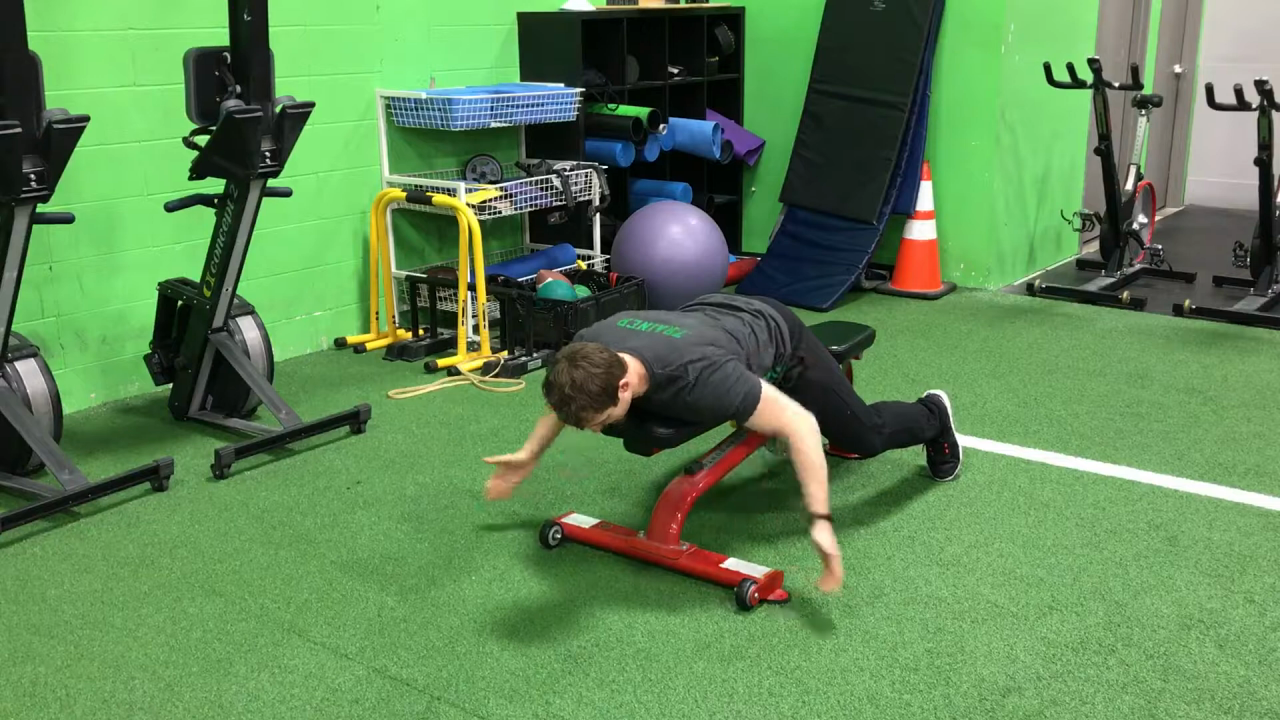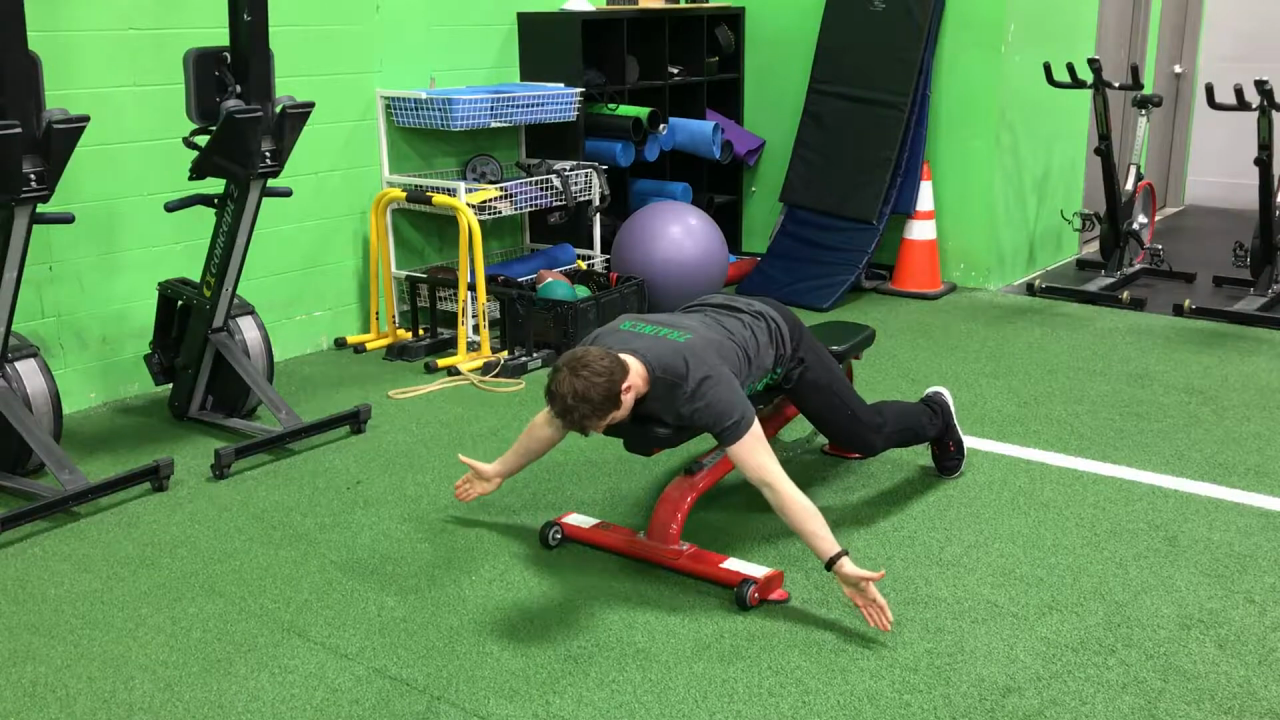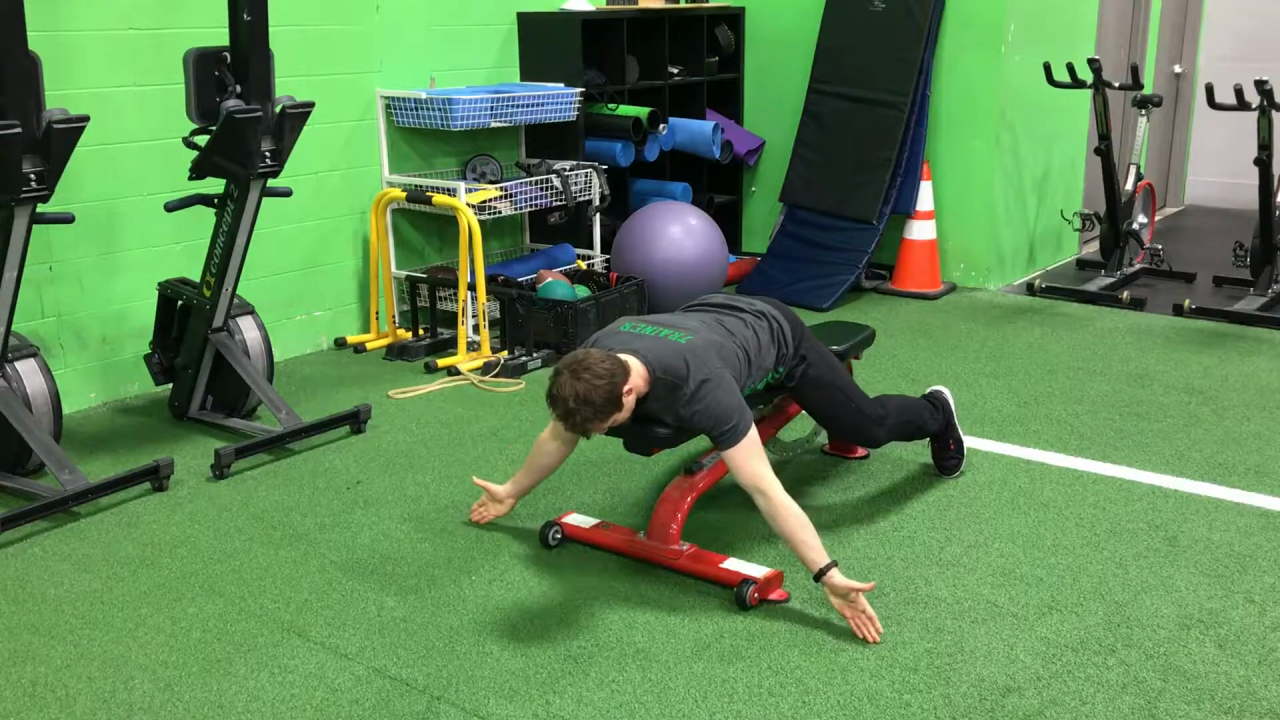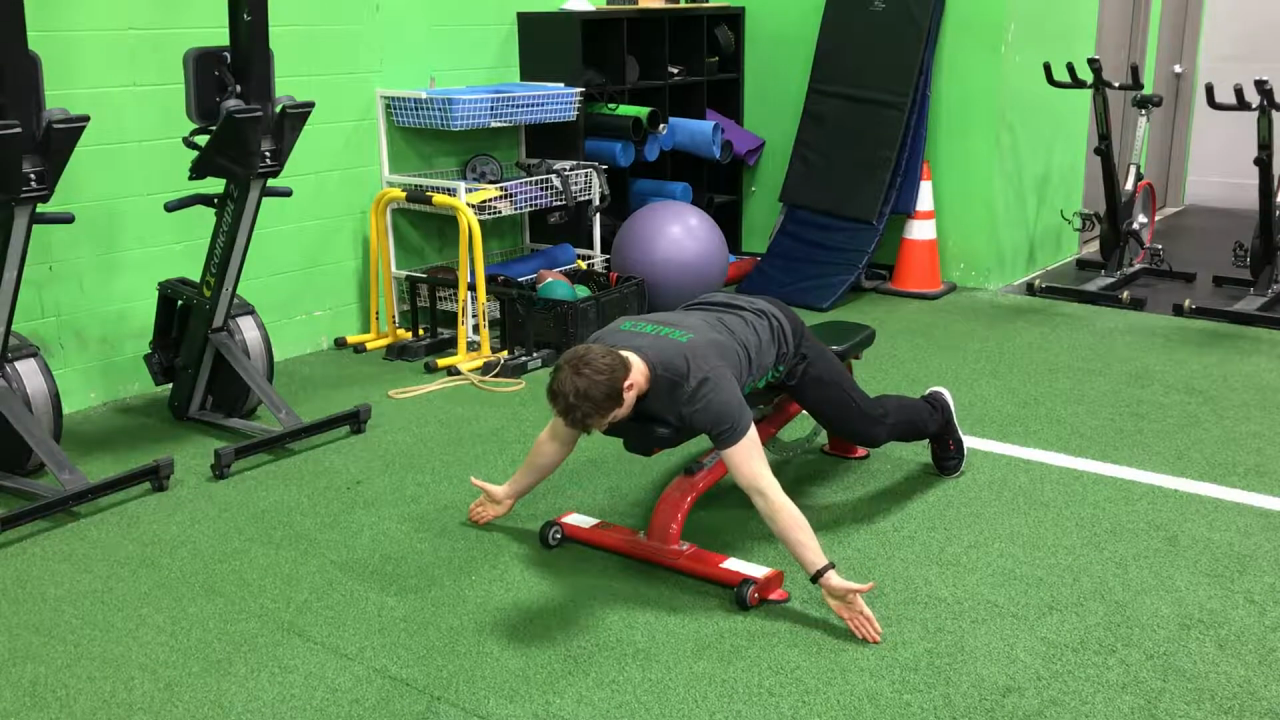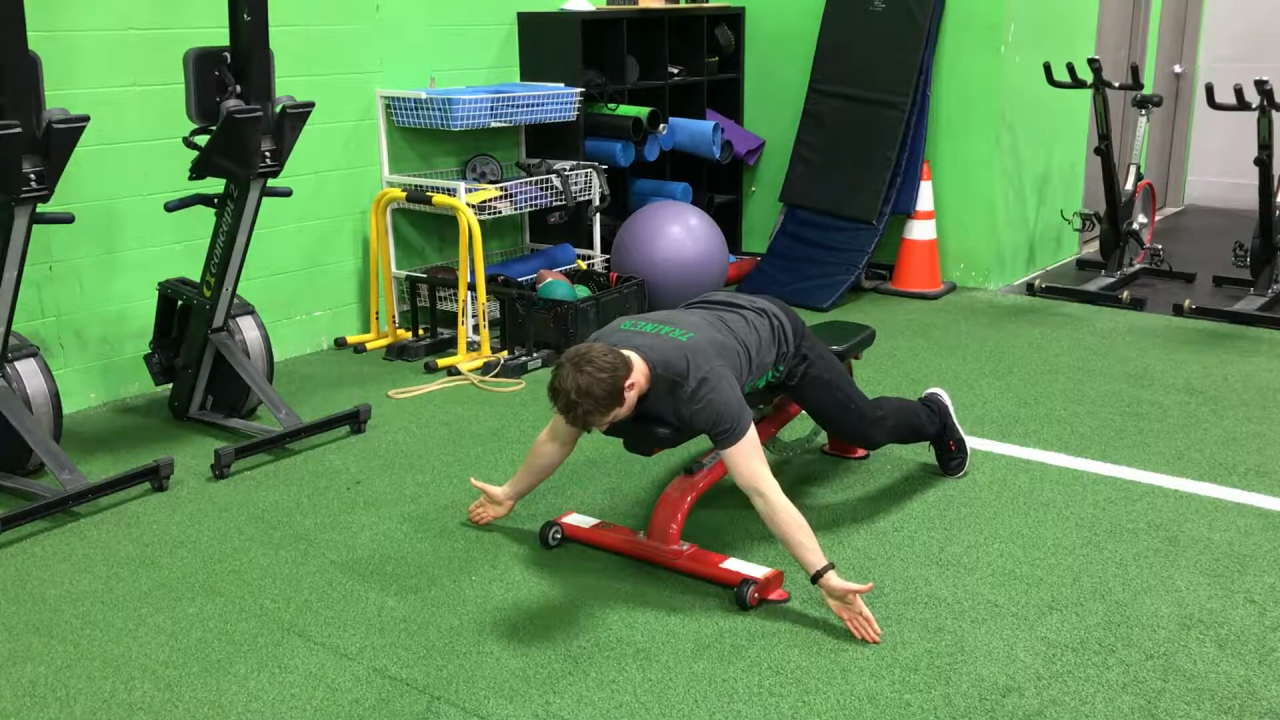
dt=0.4s
person 1, frame 1
left shoulder: (696, 377)
right shoulder: (588, 351)
left elbow: (800, 423)
right elbow: (567, 399)
left wrist: (819, 521)
right wrist: (529, 454)
left hip: (776, 338)
right hip: (717, 315)
left knee: (863, 433)
left ankle: (932, 417)
person 1, frame 2
left shoulder: (698, 386)
right shoulder: (591, 361)
left elbow: (771, 481)
right elbow: (552, 420)
left wrist: (839, 564)
right wrist: (498, 472)
left hip: (776, 337)
right hip: (718, 316)
left knee: (864, 433)
left ankle: (935, 415)
person 1, frame 3
left shoulder: (698, 389)
right shoulder: (591, 364)
left elbow: (764, 490)
right elbow: (559, 434)
left wrist: (828, 576)
right wrist: (511, 492)
left hip: (776, 335)
right hip: (717, 316)
left knee: (867, 426)
left ankle: (936, 413)
person 1, frame 4
left shoulder: (699, 386)
right shoulder: (592, 362)
left elbow: (763, 490)
right elbow: (558, 434)
left wrist: (826, 577)
right wrist: (509, 493)
left hip: (778, 335)
right hip: (718, 313)
left knee: (867, 424)
left ankle: (935, 413)
person 1, frame 5
left shoulder: (699, 386)
right shoulder: (592, 363)
left elbow: (763, 491)
right elbow: (555, 436)
left wrist: (825, 577)
right wrist: (509, 494)
left hip: (777, 333)
right hip: (717, 314)
left knee: (866, 426)
left ankle: (934, 416)
